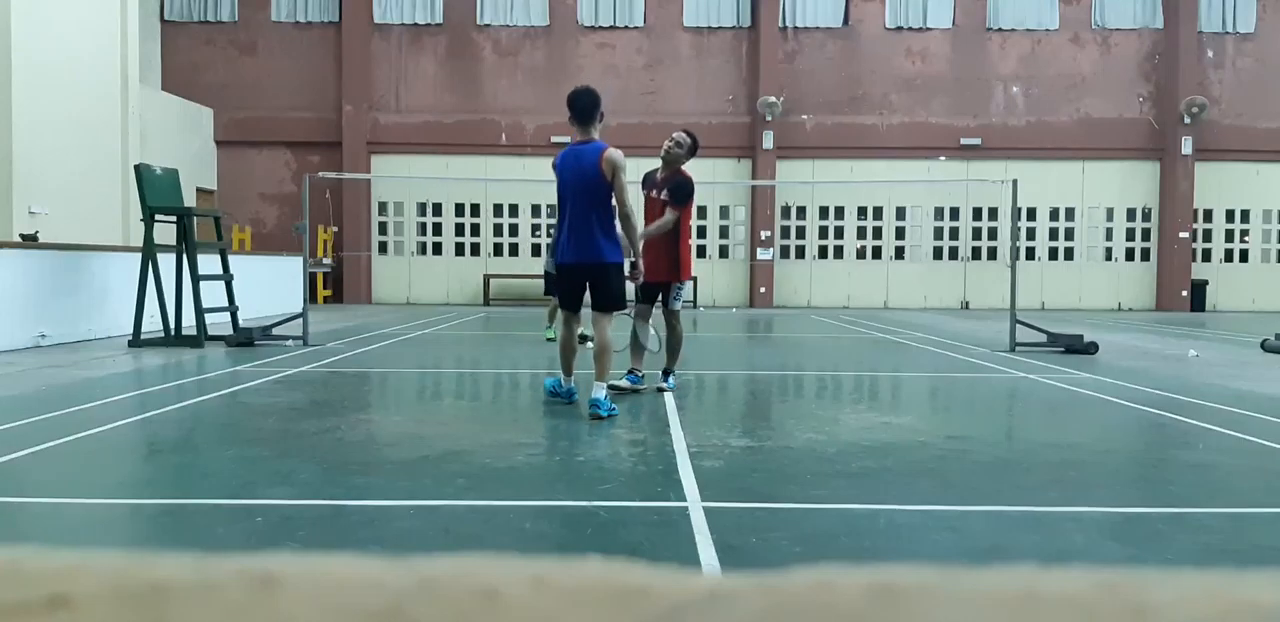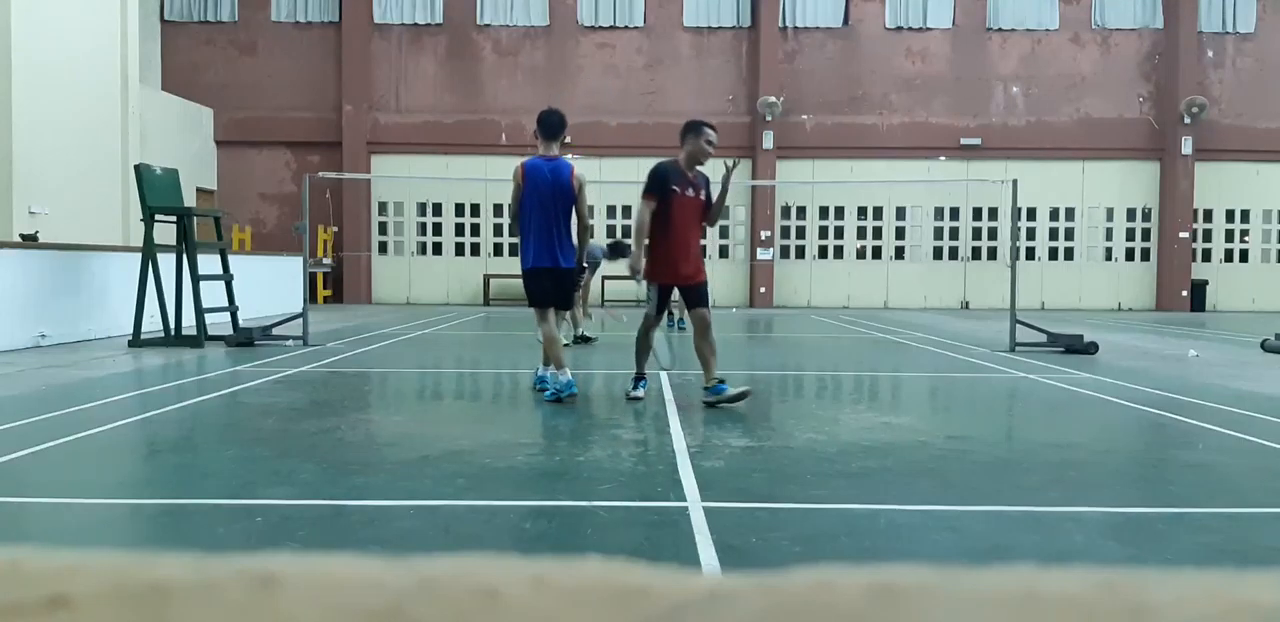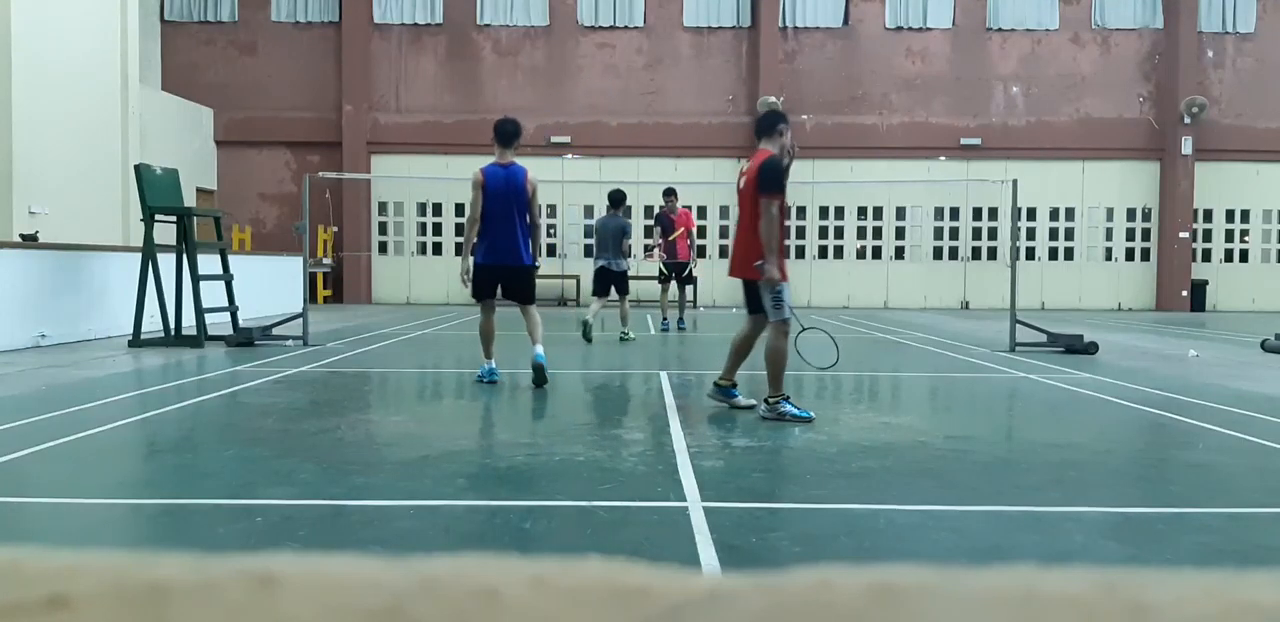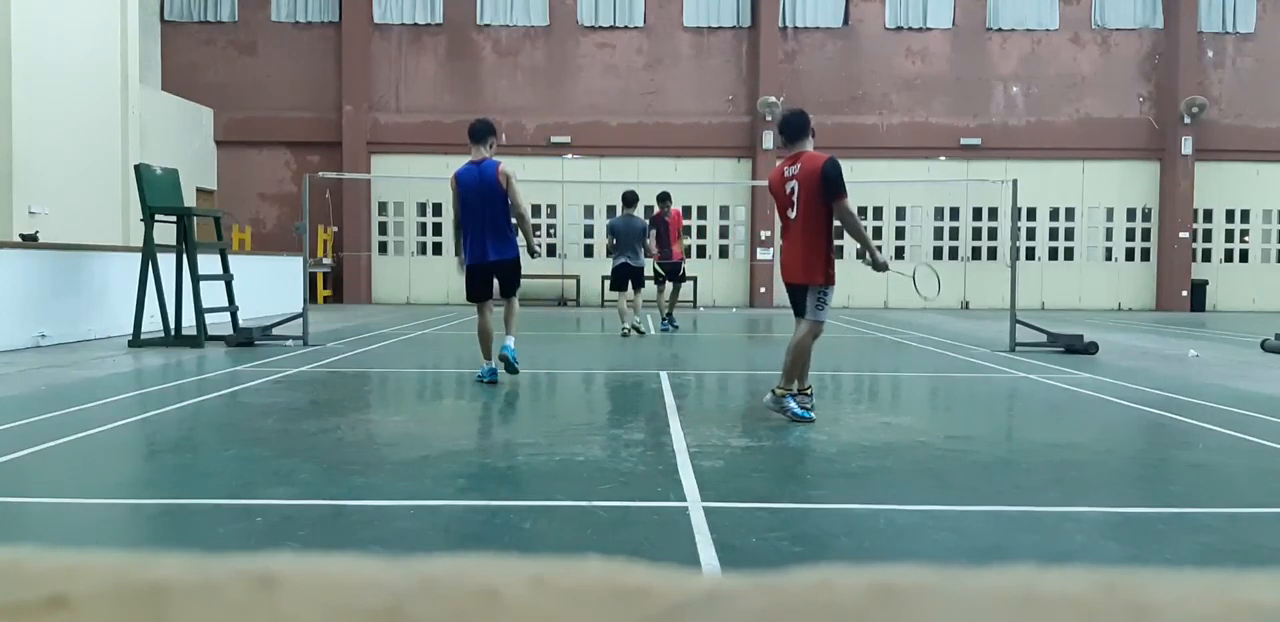
dt=0.7s
person 1, frame 1
left shoulder: (682, 182)
right shoulder: (649, 178)
left elbow: (668, 220)
left hip: (673, 264)
right hip: (649, 262)
left knee: (672, 317)
right knee: (640, 314)
left ankle: (669, 372)
right ankle: (635, 374)
person 1, frame 2
left shoulder: (703, 180)
right shoulder: (663, 171)
left elbow: (710, 220)
right elbow: (644, 213)
left wrist: (725, 186)
right wrist: (637, 253)
left hip: (693, 267)
right hip: (662, 266)
left knee: (703, 321)
right knee: (651, 321)
left ankle: (712, 385)
right ankle: (639, 377)
person 1, frame 3
left shoulder: (753, 164)
right shoulder: (773, 163)
right elbow: (769, 214)
right wrist: (771, 262)
left hip: (747, 260)
right hip: (762, 262)
left knee: (755, 323)
right knee: (779, 326)
left ankle: (724, 383)
right ankle: (775, 401)
person 1, frame 4
left shoulder: (776, 175)
right shoulder: (825, 165)
right elbow: (845, 214)
right wrist: (872, 251)
left hip: (790, 263)
right hip: (815, 263)
left knee: (804, 325)
right knee: (811, 328)
left ankle: (802, 391)
right ankle: (782, 392)
person 2, frame 1
left shoulder: (560, 160)
right shoulder: (612, 157)
right elbow: (625, 213)
right wrist: (637, 256)
left hip: (567, 255)
right hip: (605, 255)
left knee: (569, 319)
right knee: (602, 324)
left ankle: (566, 384)
right ankle: (599, 395)
person 2, frame 2
left shoulder: (522, 170)
right shoulder: (575, 175)
left elbow: (514, 216)
right elbow: (583, 224)
right wrist: (581, 261)
left hip: (535, 259)
right hip: (564, 260)
left knee: (546, 319)
right knee: (555, 317)
left ankle: (564, 379)
right ankle: (546, 372)
person 2, frame 3
left shoulder: (481, 177)
right shoulder: (528, 178)
left elbow: (474, 219)
right elbow: (535, 223)
left wrist: (465, 260)
right wrist: (535, 256)
left hip: (487, 258)
right hip: (520, 258)
left knee: (487, 310)
right knee: (529, 308)
left ankle: (489, 367)
right ankle: (538, 353)
person 2, frame 4
left shoulder: (458, 177)
right shoulder: (502, 171)
left elbow: (458, 220)
right elbow: (520, 212)
left wrist: (460, 254)
right wrist: (531, 243)
left hip: (475, 255)
right hip: (505, 252)
left knee: (483, 310)
right knee: (511, 298)
left ankle: (488, 367)
right ankle: (509, 344)
